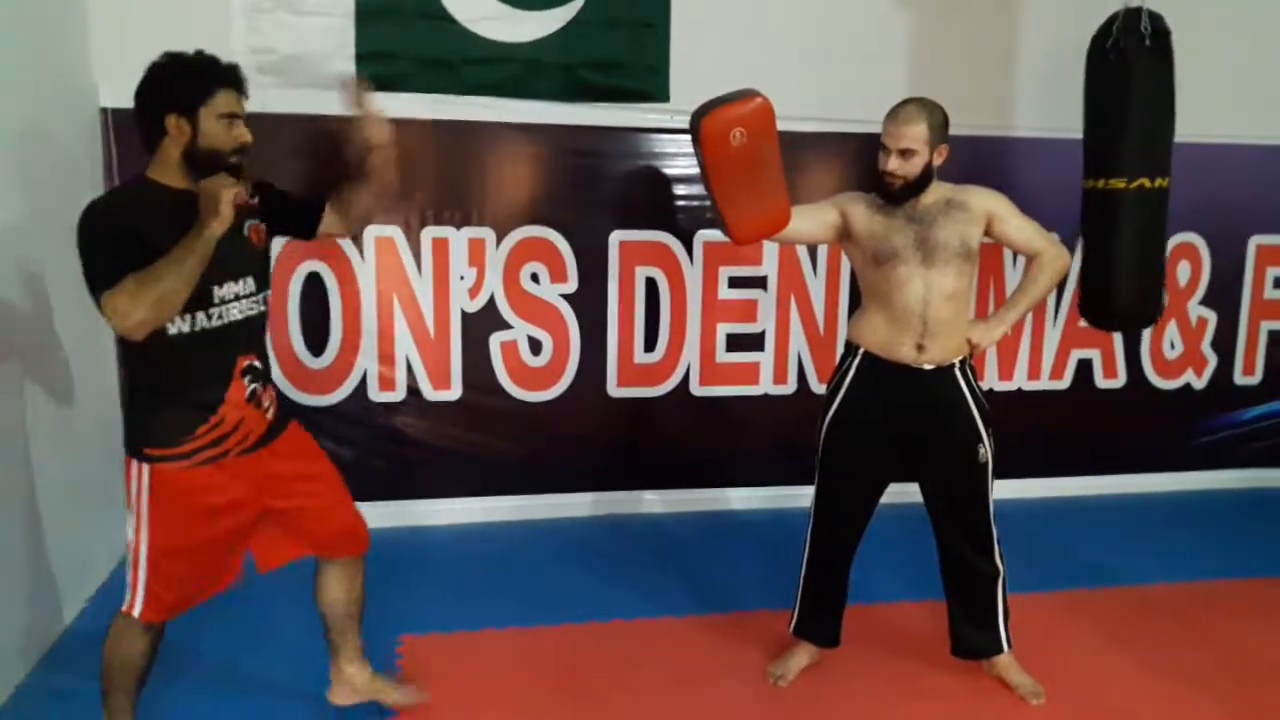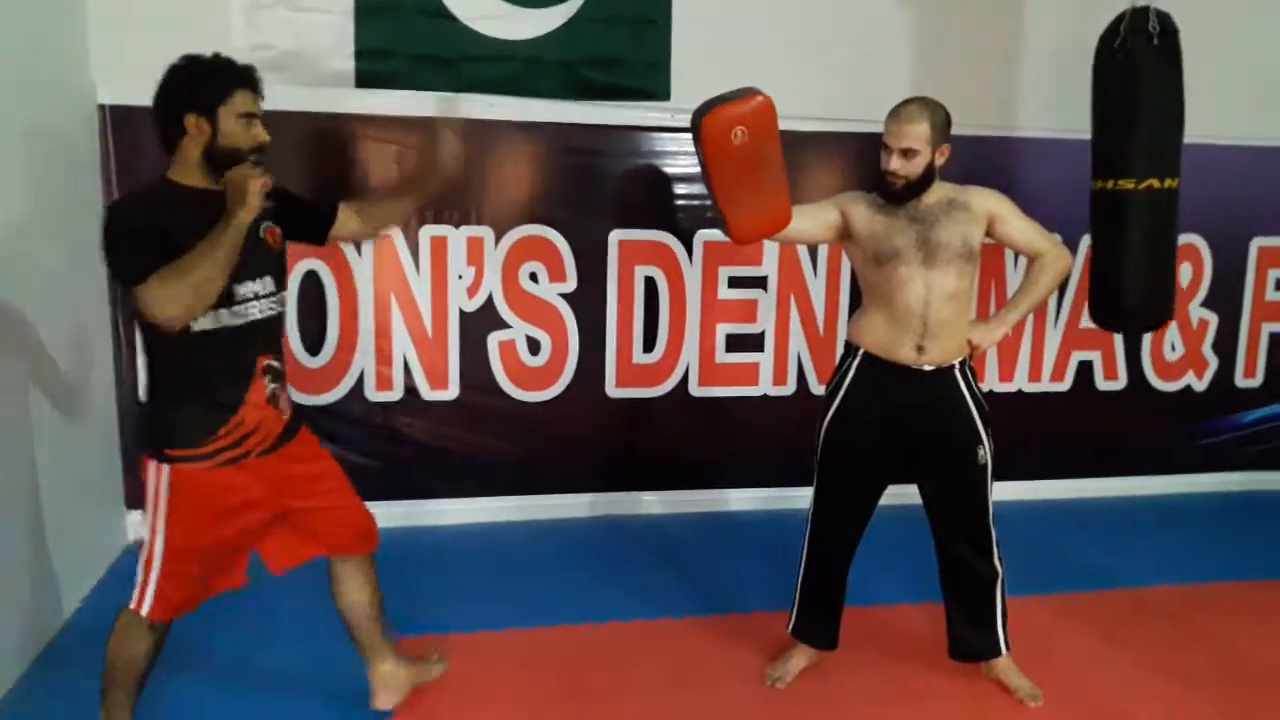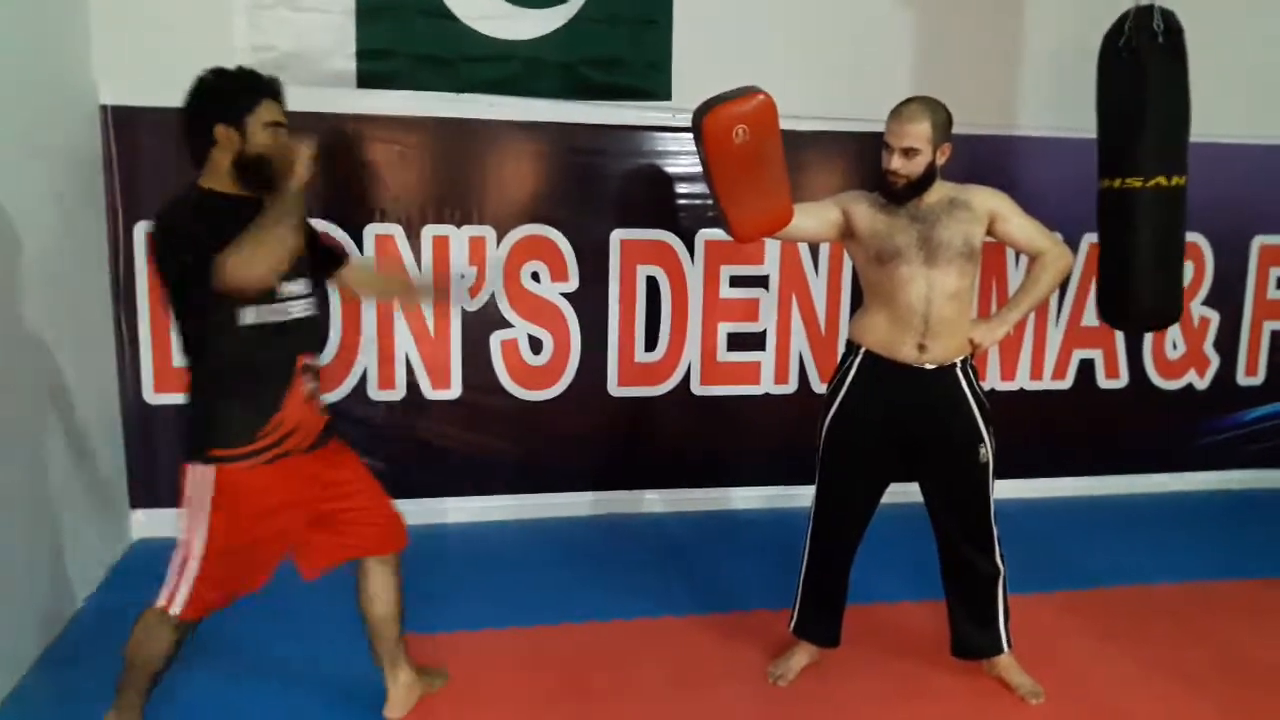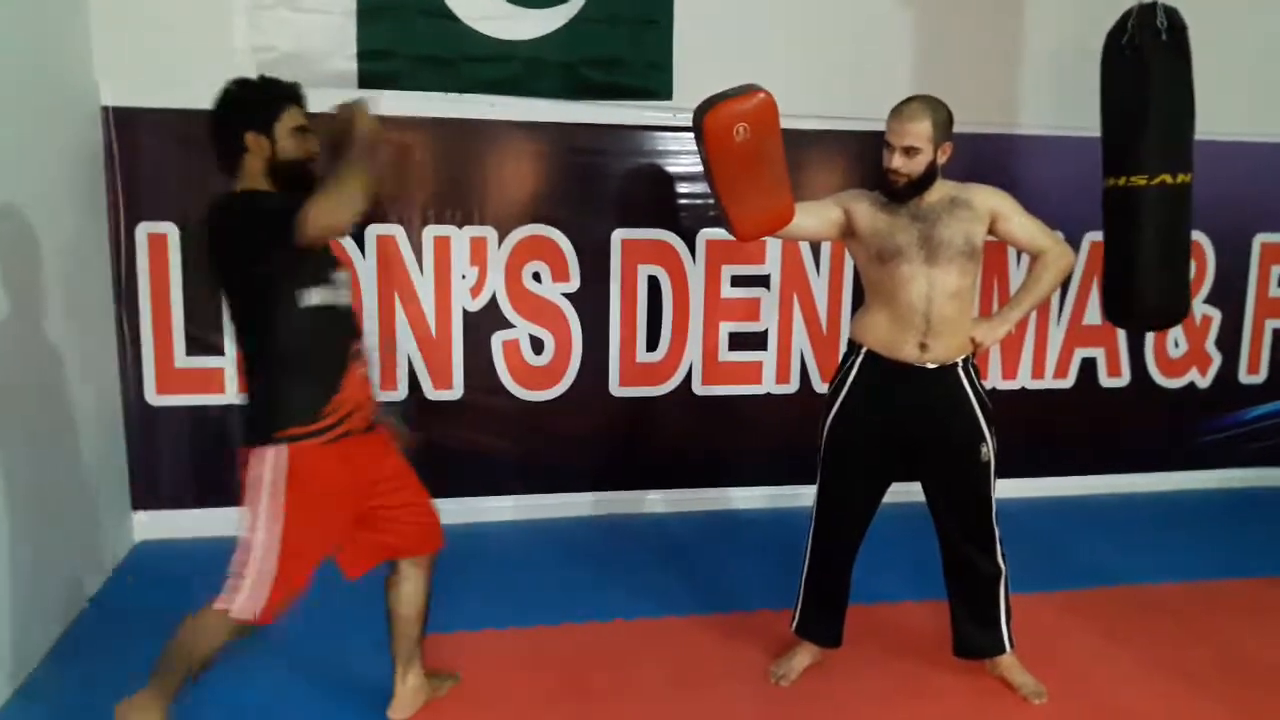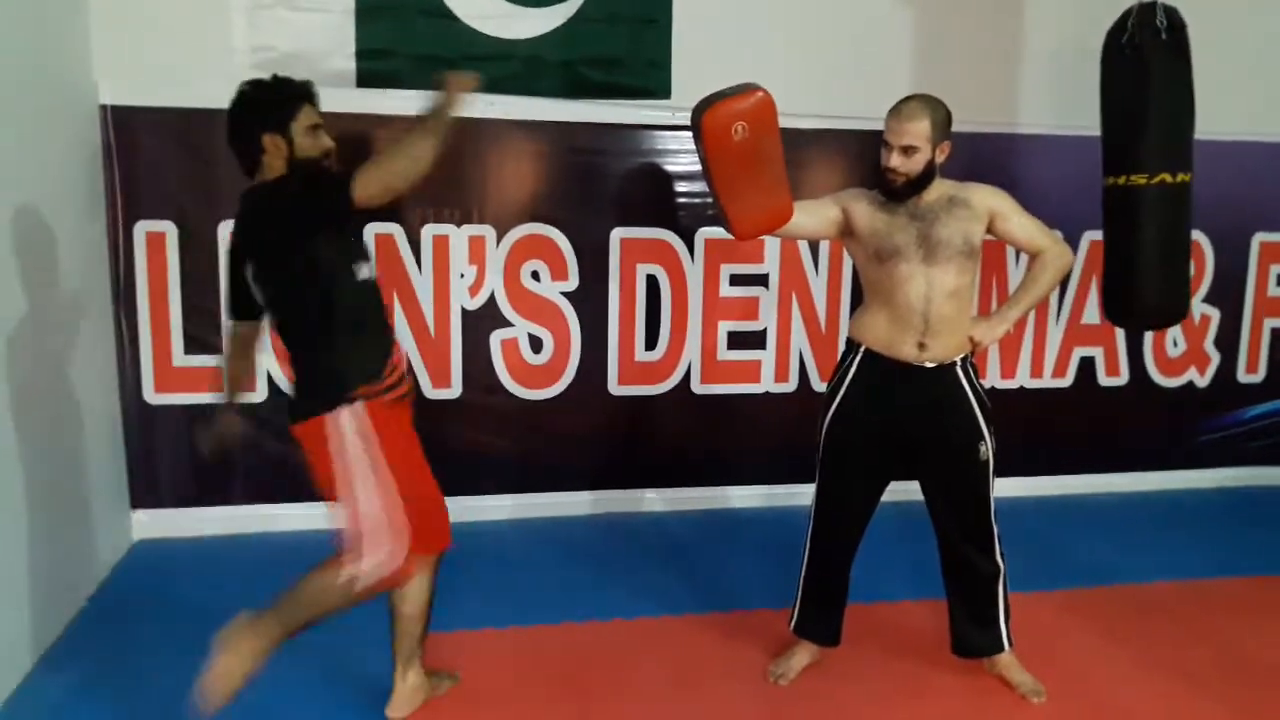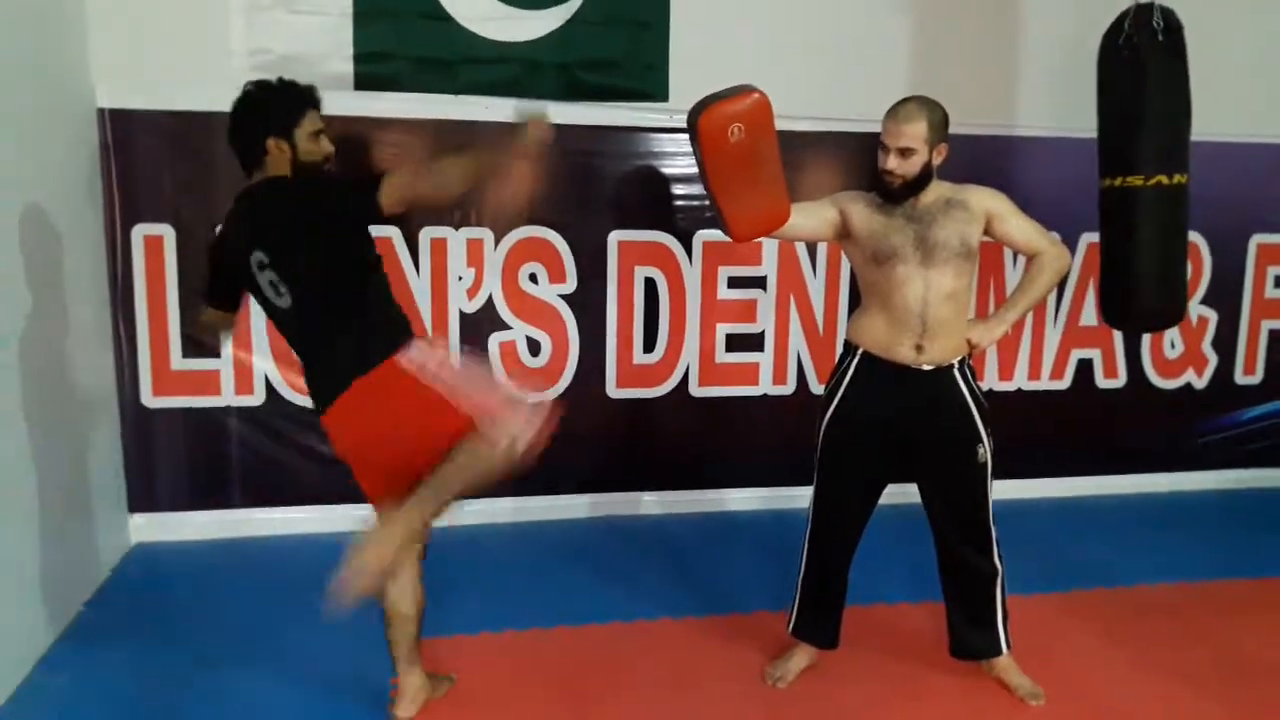
dt=0.1s
person 1, frame 1
left shoulder: (247, 199)
right shoulder: (114, 218)
left elbow: (344, 218)
right elbow: (132, 317)
left wrist: (376, 153)
right wrist: (207, 228)
left hip: (266, 432)
right hip: (177, 455)
left knee: (341, 536)
right knee: (151, 601)
person 1, frame 2
left shoulder: (264, 199)
right shoulder: (138, 217)
left elbow: (361, 221)
right elbow: (172, 307)
left wrist: (433, 177)
right wrist: (234, 219)
left hip: (280, 437)
right hip: (196, 455)
left knee: (352, 538)
right knee: (158, 602)
person 1, frame 3
left shoulder: (277, 217)
right shoulder: (186, 221)
left elbow: (349, 274)
right elbow: (248, 273)
left wrist: (426, 287)
right wrist: (286, 186)
left hip: (309, 440)
right hip: (231, 458)
left knee: (382, 539)
right knee: (186, 601)
person 1, frame 4
left shoulder: (284, 217)
right shoulder: (242, 216)
right elbow: (333, 216)
right wrist: (359, 143)
left hip: (351, 431)
right hip: (296, 442)
left knee: (417, 539)
right knee: (250, 599)
person 1, frame 5
left shoulder: (258, 226)
right shoulder: (288, 200)
left elbow: (242, 329)
right elbow: (388, 177)
left wrist: (232, 408)
right wrist: (443, 110)
left hip: (366, 406)
right hip: (351, 409)
left knee: (426, 537)
right knee: (377, 563)
right ankle: (255, 634)
person 1, frame 6
left shoulder: (231, 233)
right shoulder: (313, 197)
left elbow: (216, 318)
right elbow: (418, 186)
right wrist: (508, 155)
left hip: (344, 407)
right hip: (391, 374)
left knee: (406, 535)
right knee: (521, 425)
right ankle: (393, 527)
person 2, frame 1
left shoulder: (977, 205)
right shoulder: (854, 211)
left elbow: (1053, 255)
right elbow: (774, 223)
left wrist: (1000, 322)
left hip: (948, 387)
right hip: (869, 383)
left knee: (969, 527)
right knee: (835, 520)
left ankle: (990, 648)
right ankle: (812, 636)
person 2, frame 2
left shoulder: (979, 205)
right shoulder: (855, 210)
left elbow: (1055, 257)
left wrist: (1001, 323)
left hip: (948, 389)
right hip: (869, 384)
left knee: (968, 529)
right knee: (834, 522)
left ankle: (988, 650)
right ankle: (810, 639)
person 2, frame 3
left shoulder: (980, 205)
right shoulder: (856, 209)
left elbow: (1056, 255)
right elbow: (777, 220)
left wrist: (1002, 323)
left hip: (949, 388)
right hip: (870, 382)
left knee: (970, 527)
right knee: (836, 520)
left ankle: (991, 648)
right ankle: (812, 636)
person 2, frame 4
left shoulder: (981, 203)
right shoulder: (857, 208)
left elbow: (1057, 254)
right elbow: (777, 219)
left wrist: (1003, 321)
left hip: (950, 386)
right hip: (871, 381)
left knee: (971, 526)
right knee: (837, 520)
left ankle: (993, 647)
right ankle: (814, 636)
person 2, frame 5
left shoulder: (980, 202)
right shoulder: (856, 208)
left elbow: (1056, 253)
left wrist: (1002, 320)
left hip: (949, 386)
right hip: (870, 380)
left knee: (971, 526)
right knee: (836, 519)
left ankle: (992, 646)
right ankle: (812, 635)
person 2, frame 6
left shoulder: (977, 204)
right shoulder: (852, 210)
left elbow: (1053, 255)
left wrist: (999, 322)
left hip: (947, 387)
right hip: (867, 382)
left knee: (968, 528)
right knee: (834, 521)
left ankle: (990, 649)
right ankle: (811, 638)
